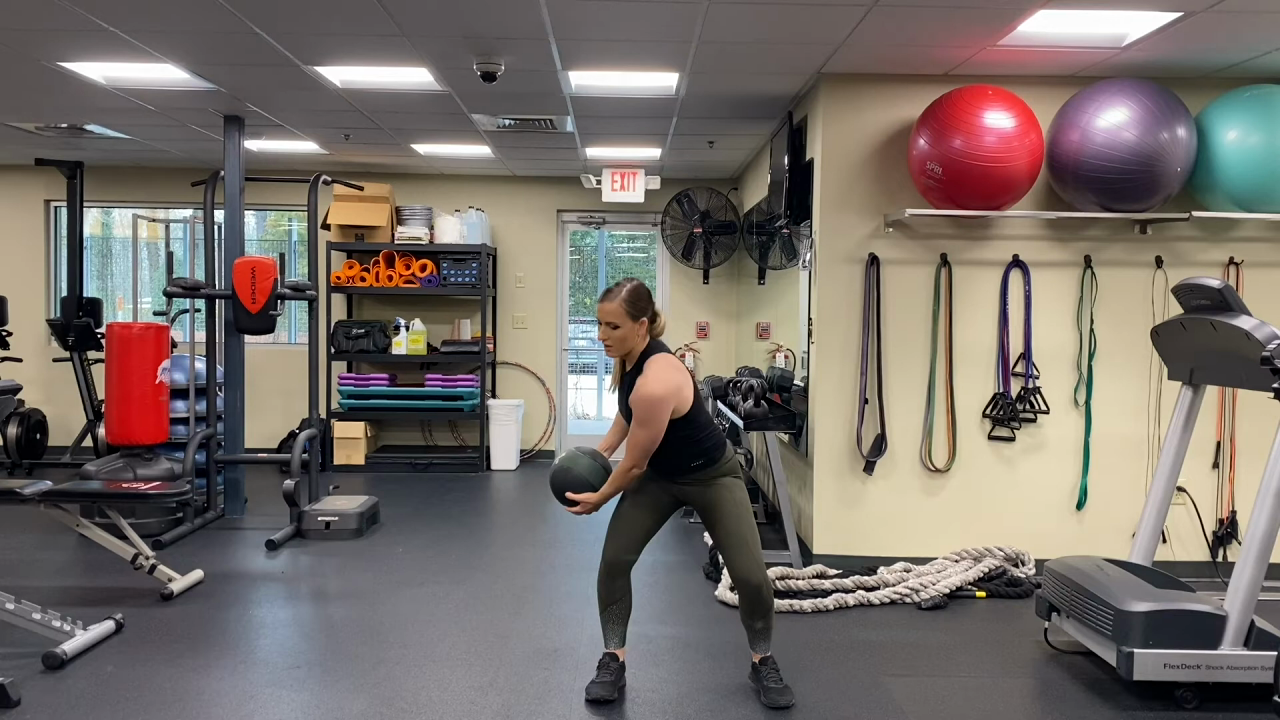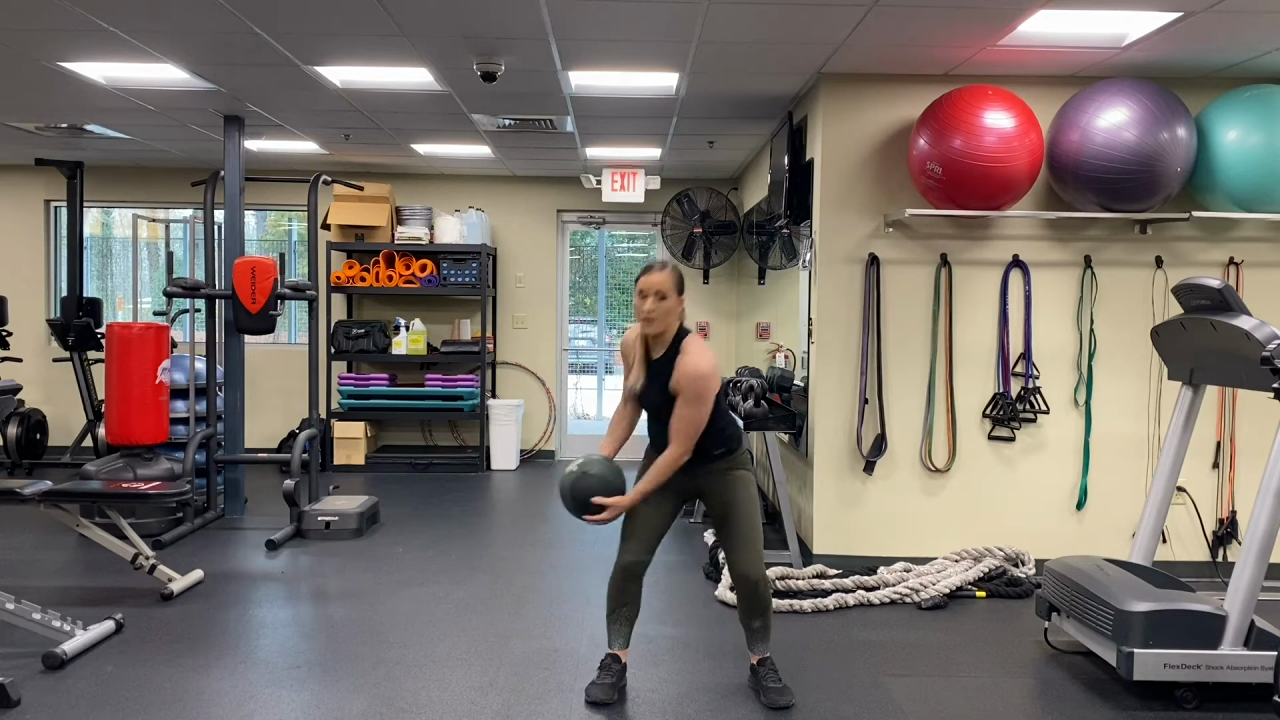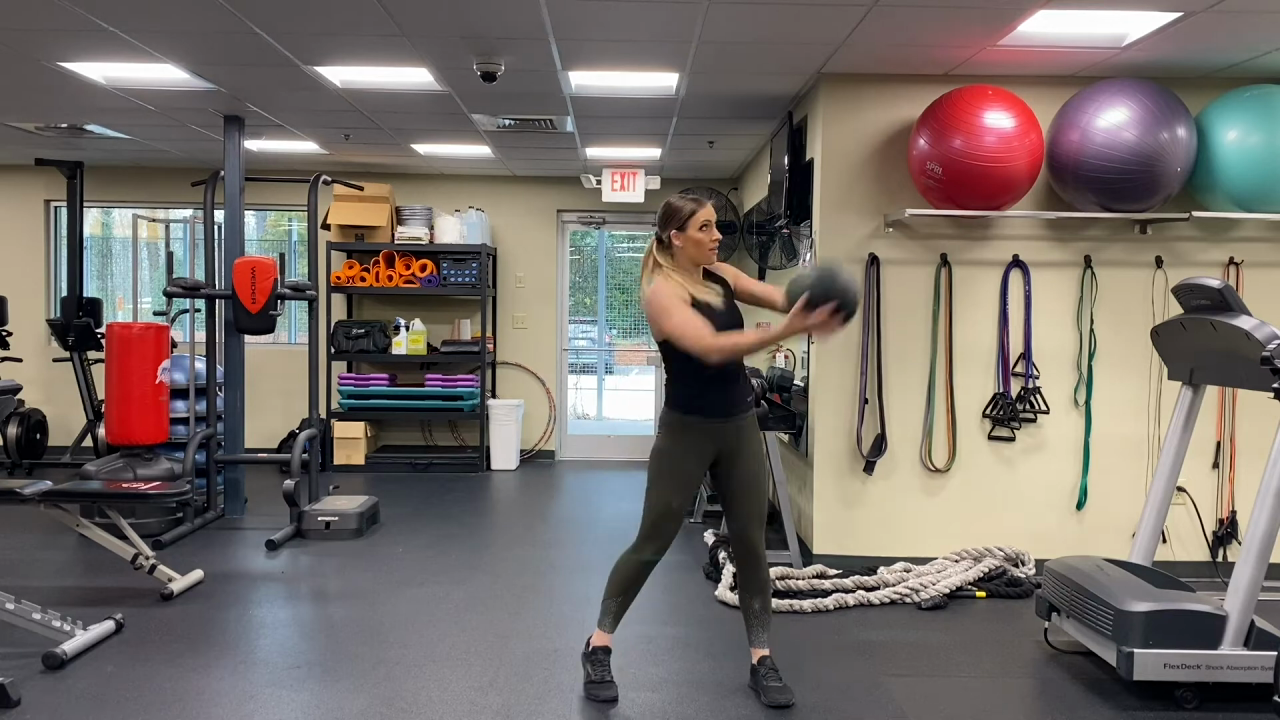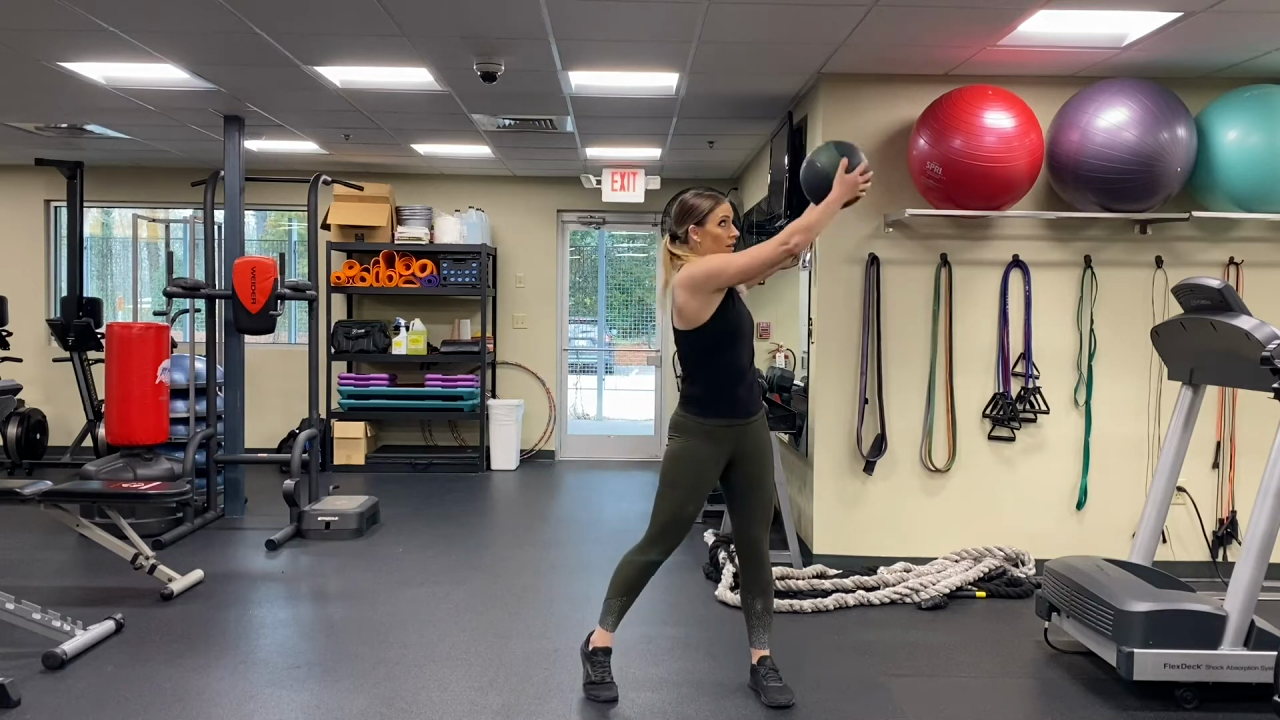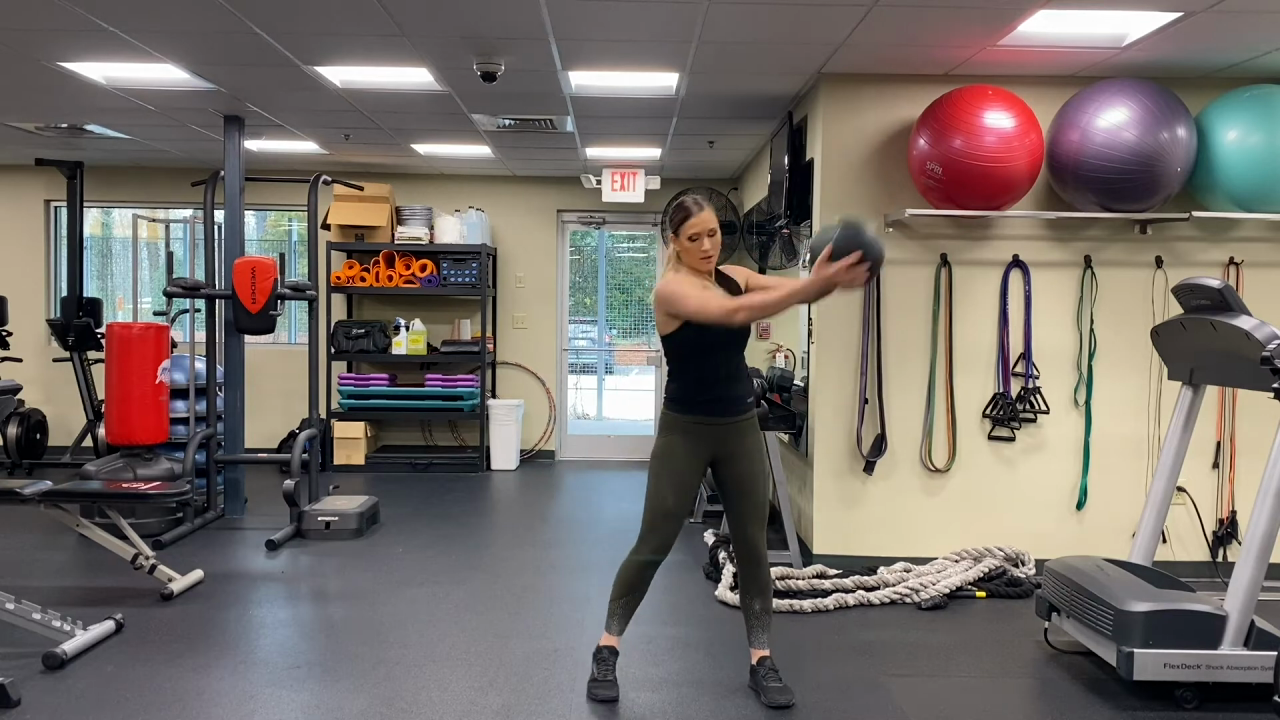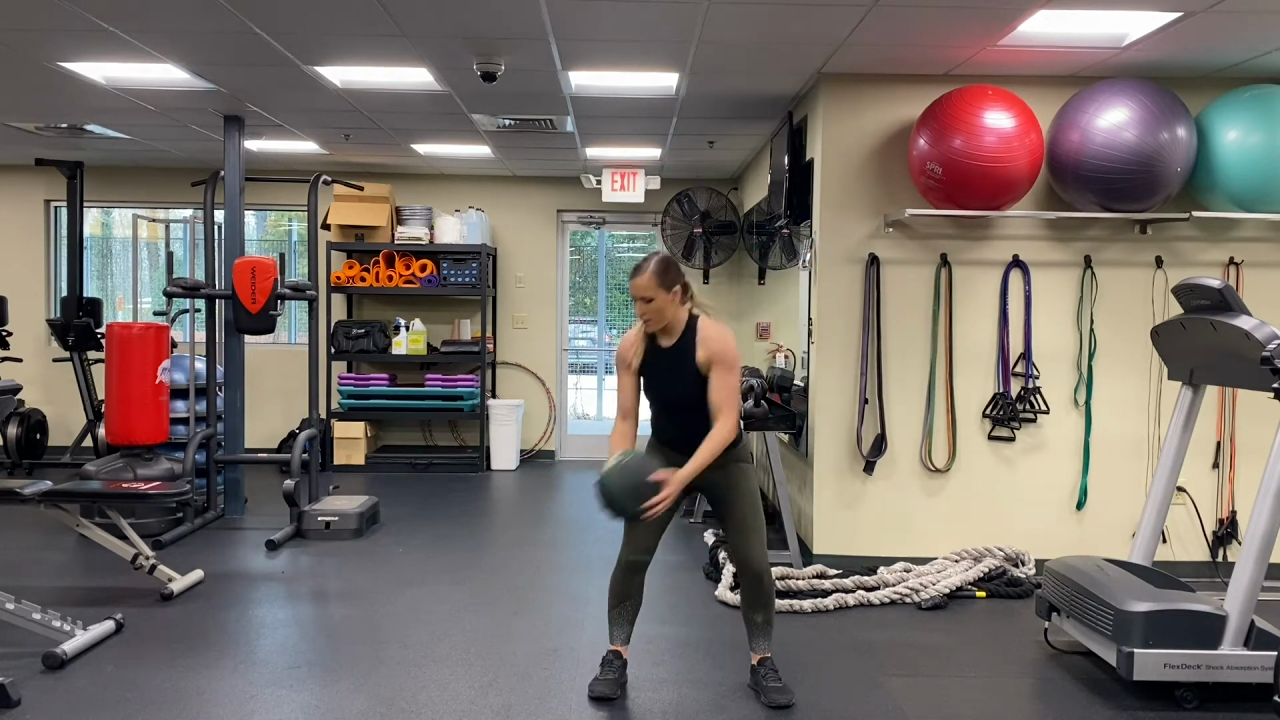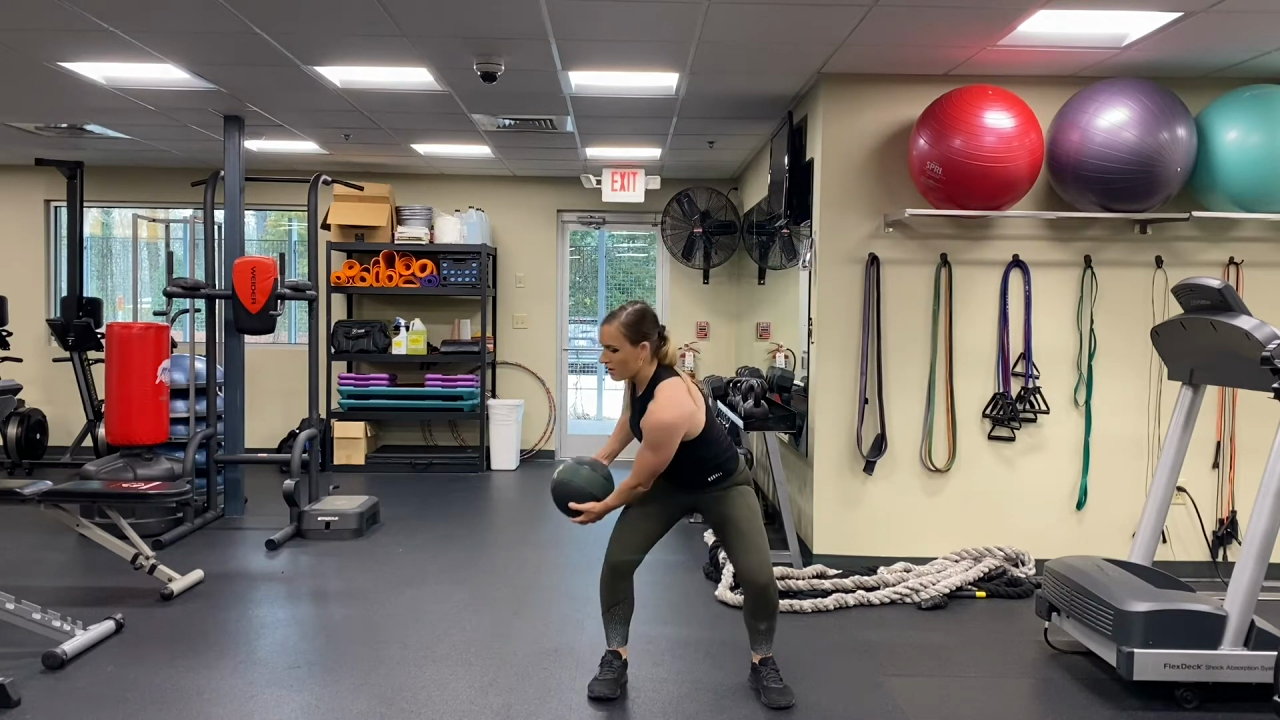
dt=0.3s
person 1, frame 1
left shoulder: (656, 383)
right shoulder: (628, 353)
left elbow: (636, 464)
left wrist: (599, 499)
right wrist: (600, 450)
left hip: (711, 475)
right hip: (660, 473)
left knee: (751, 577)
right knee: (615, 559)
left ankle: (763, 661)
right ankle: (614, 659)
person 1, frame 2
left shoulder: (695, 363)
right shoulder: (633, 344)
left elbow: (680, 451)
right elbow: (629, 405)
left wrist: (630, 500)
right wrist: (602, 457)
left hip: (723, 467)
right hip: (666, 465)
left knee: (750, 574)
right knee: (630, 561)
left ankle: (761, 663)
right ankle: (615, 660)
person 1, frame 3
left shoulder: (723, 276)
right shoulder: (662, 294)
left elbow: (782, 297)
right elbow: (712, 349)
left wrist: (813, 314)
right wrist: (782, 333)
left hip: (740, 427)
right hip: (685, 433)
left knee: (751, 546)
right knee: (651, 545)
left ankle: (760, 658)
right ankle: (599, 645)
person 1, frame 4
left shoulder: (719, 274)
right shoulder: (697, 276)
left elbow: (782, 249)
right elbow: (786, 245)
left wrist: (833, 200)
right wrist: (837, 195)
left hip: (749, 428)
right hip: (701, 433)
left knee: (755, 546)
right knee: (659, 543)
left ankle: (761, 658)
right ankle: (598, 643)
person 1, frame 5
left shoulder: (733, 276)
right shoulder: (672, 289)
left elbow: (778, 296)
right elbow: (735, 312)
left wrist: (831, 278)
right wrist: (813, 283)
left hip: (741, 427)
right hip: (685, 429)
left knee: (752, 547)
right knee: (653, 547)
left ankle: (760, 660)
right ankle: (607, 648)
person 1, frame 6
left shoulder: (715, 339)
right shoulder: (632, 347)
left elbow: (726, 425)
right elbow: (626, 418)
left wrist: (683, 479)
left hip: (722, 461)
right hip: (666, 455)
left knee: (754, 563)
right knee: (633, 556)
left ankle: (762, 661)
right ankle: (616, 655)
person 1, frame 7
left shoulder: (669, 408)
right shoulder: (637, 376)
left elbow: (641, 479)
left wrist: (602, 509)
right wrist: (597, 462)
left hip: (721, 486)
right hip: (668, 484)
left knee: (758, 578)
right knee: (618, 561)
left ankle: (763, 662)
right ankle: (616, 657)
